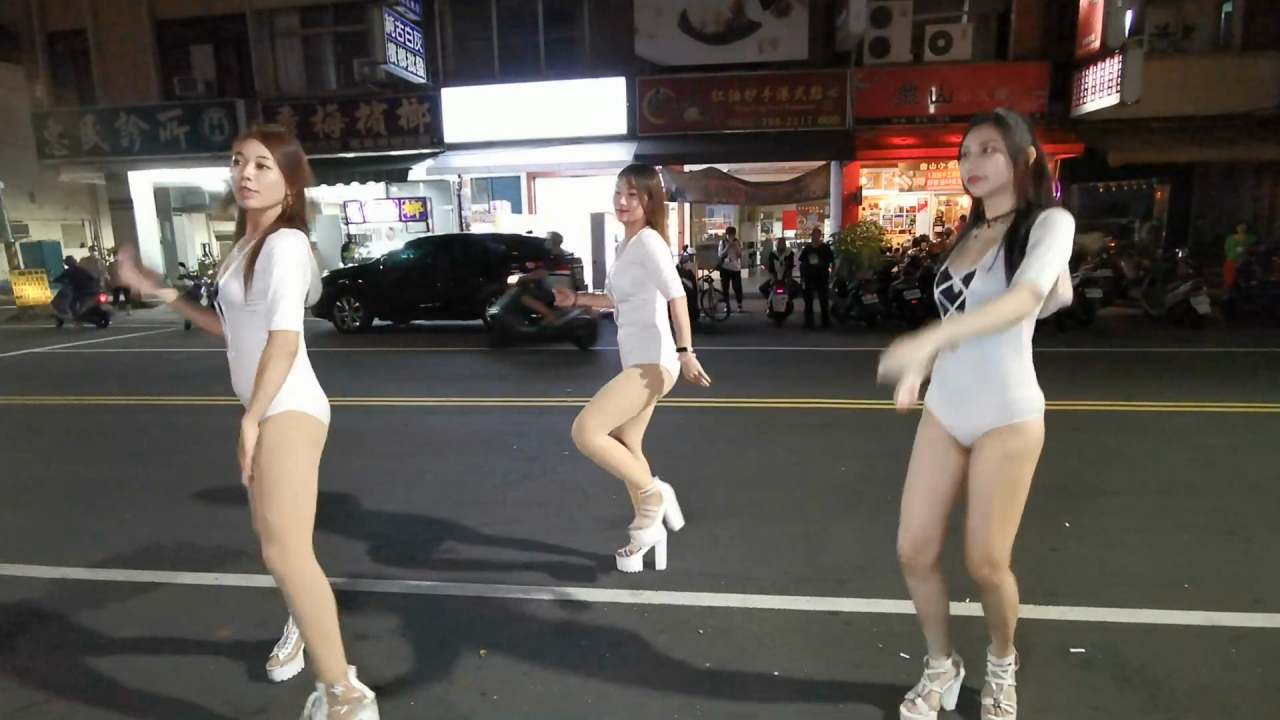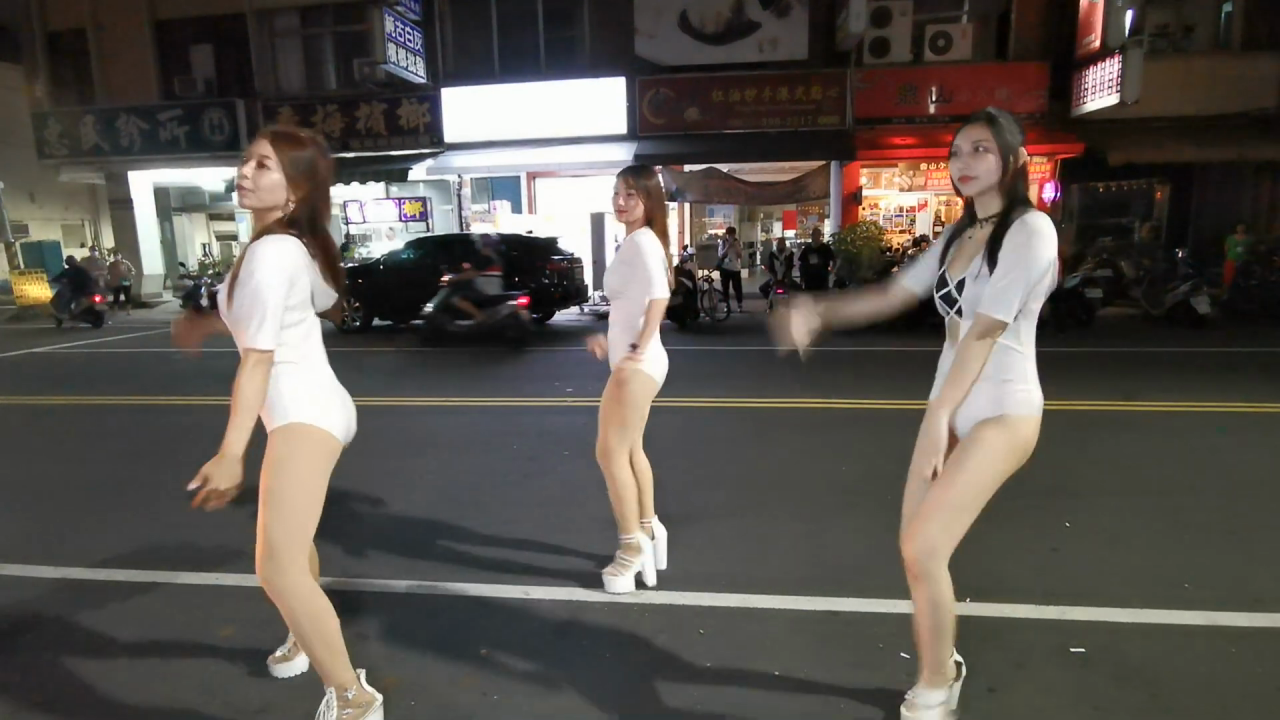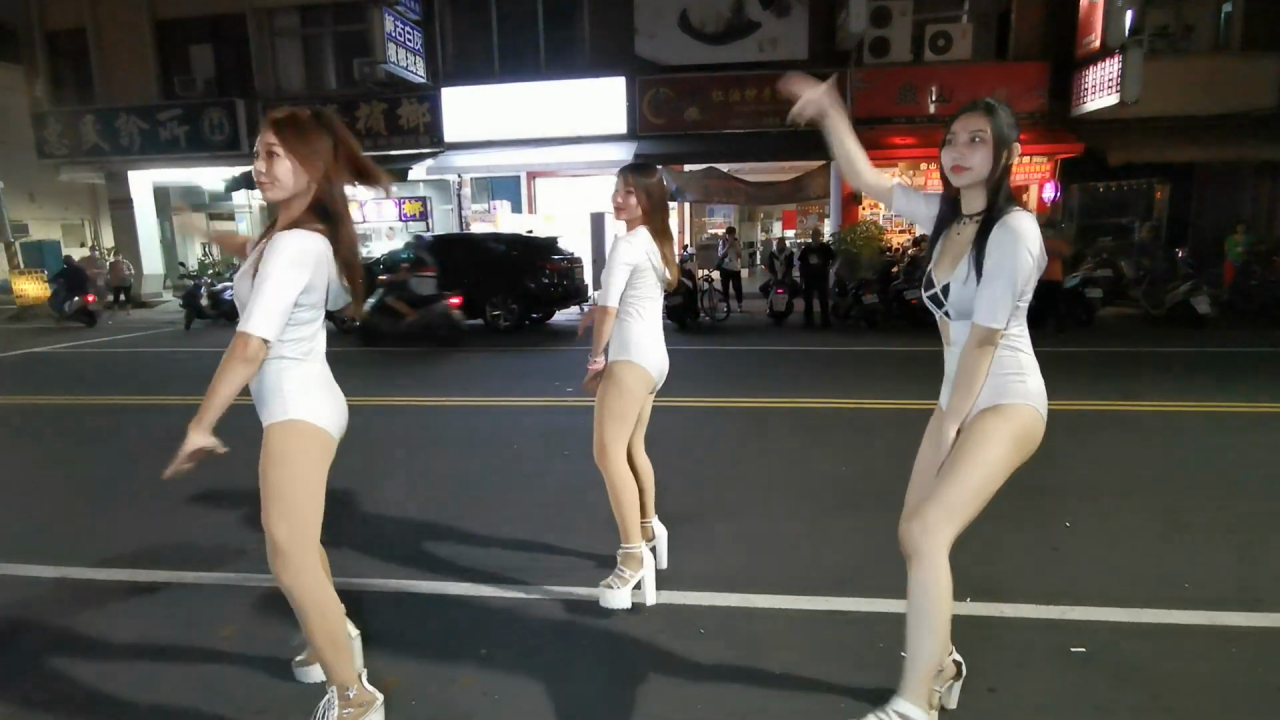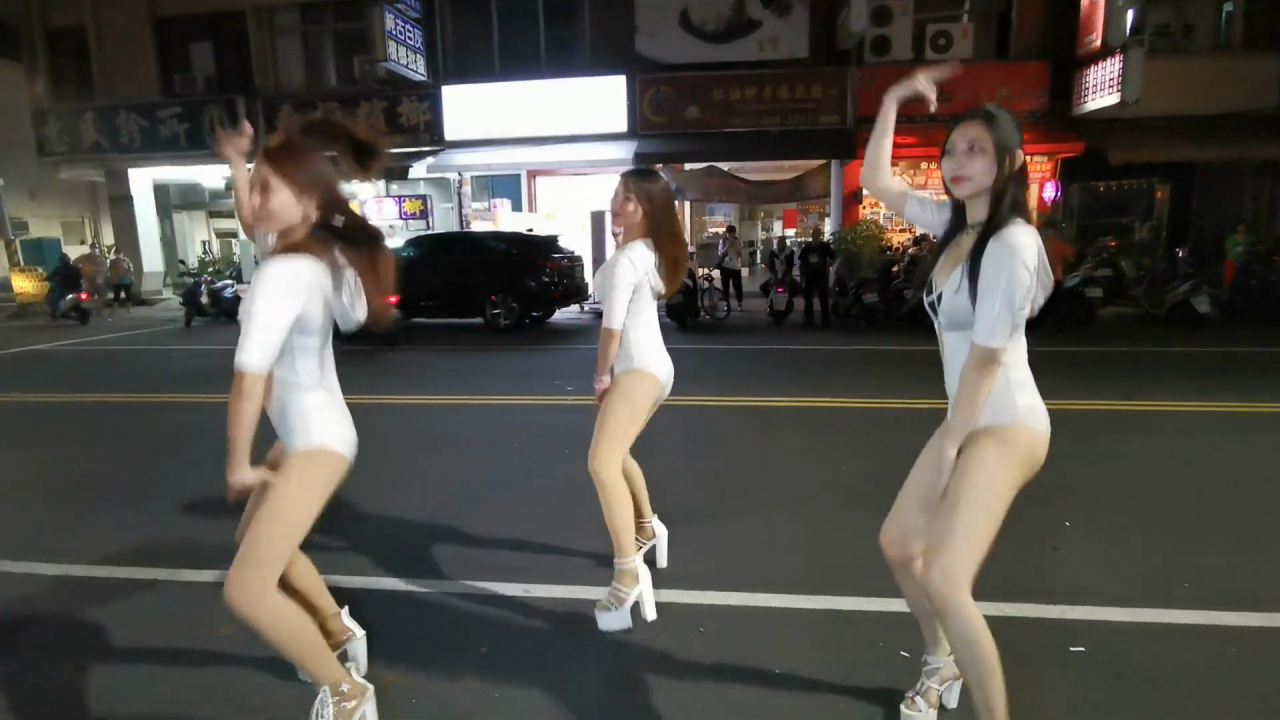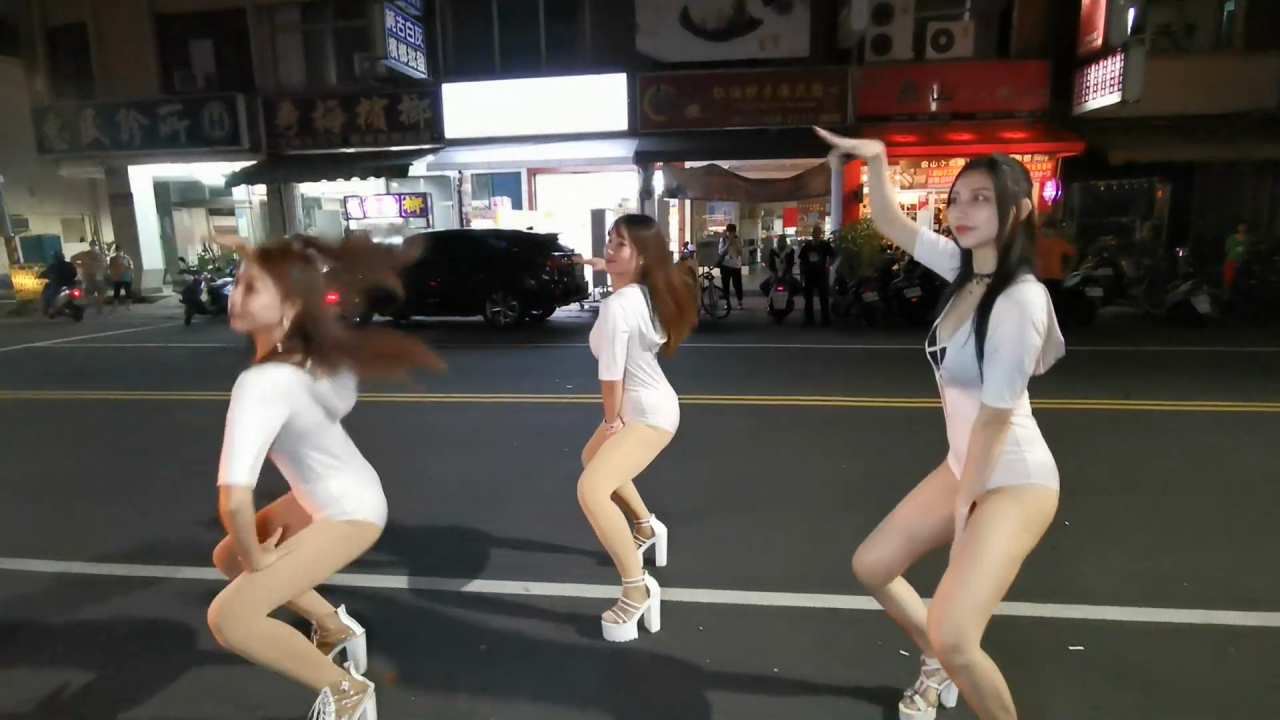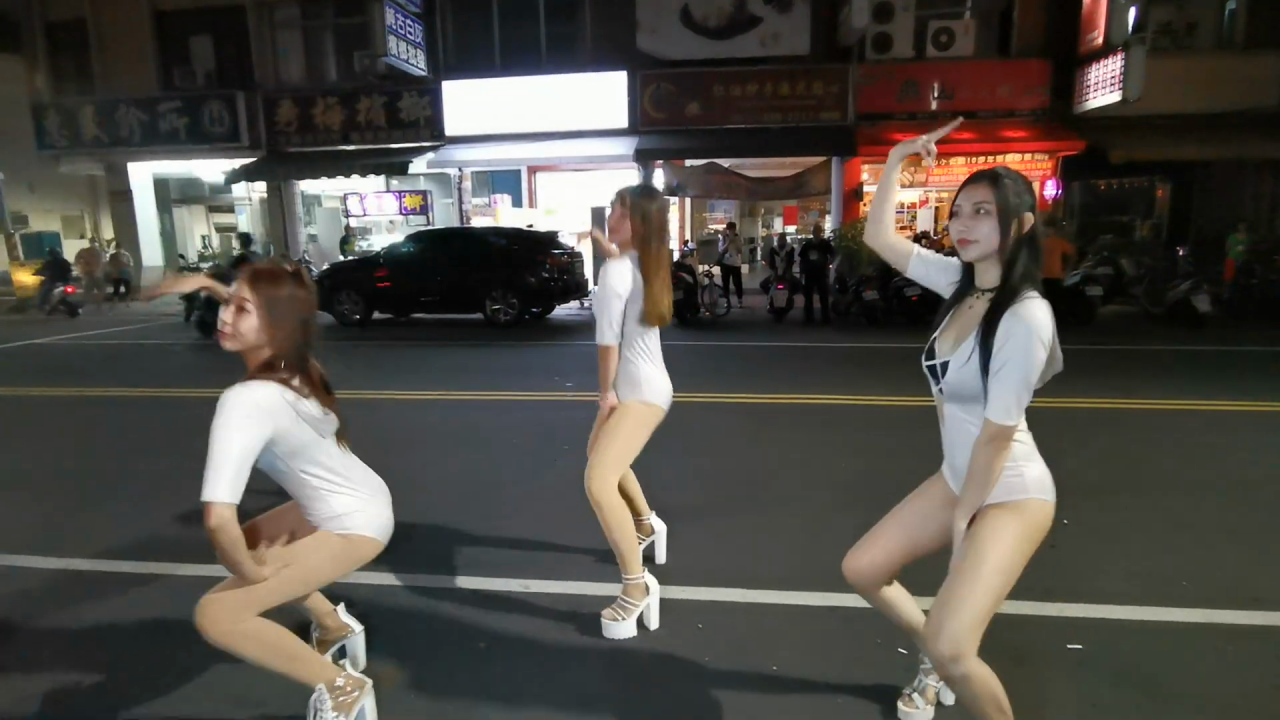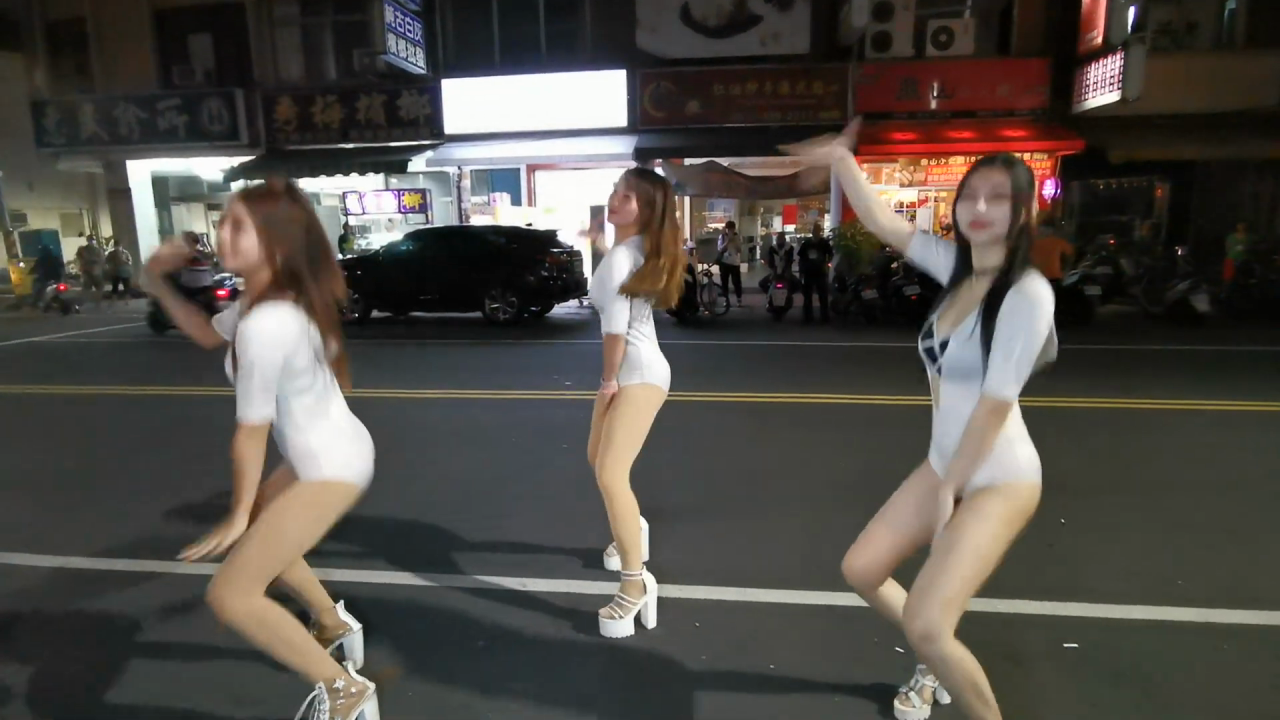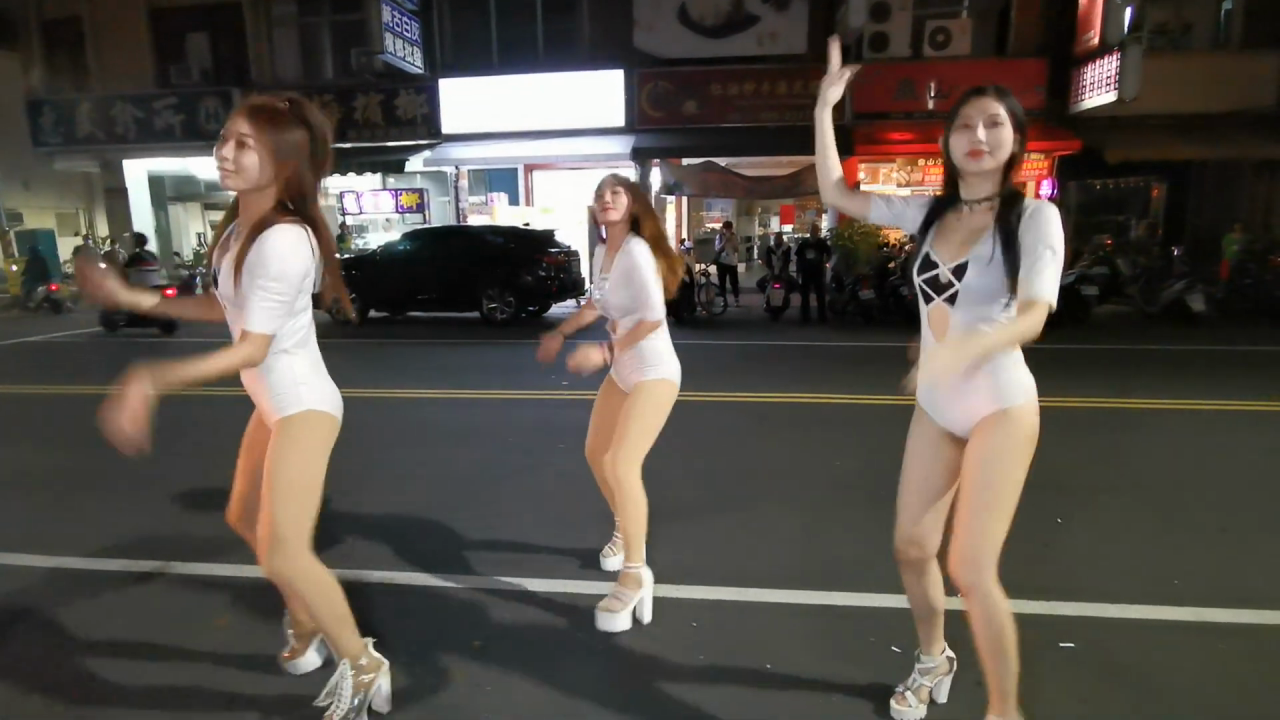
dt=0.2s
person 1, frame 1
left shoulder: (1050, 225)
right shoulder: (968, 234)
left elbow: (1023, 300)
left wrist: (928, 339)
right wrist: (914, 373)
left hip: (1008, 419)
right hip: (945, 412)
left knee: (986, 563)
right knee: (913, 552)
left ankle: (1002, 665)
right ankle: (942, 668)
person 1, frame 2
left shoulder: (1032, 229)
right shoulder: (956, 235)
left elbow: (987, 329)
right elbow: (893, 295)
left wrist: (937, 416)
right wrist: (818, 311)
left hip: (1005, 414)
right hip: (950, 409)
left knee: (925, 552)
right knee: (913, 551)
right ankle: (939, 669)
person 1, frame 3
left shoulder: (1013, 228)
right shoulder: (943, 213)
left elbow: (985, 336)
right elbow: (864, 177)
left wrist: (949, 423)
right wrist: (830, 110)
left hip: (1008, 402)
right hip: (959, 400)
left knee: (926, 537)
right knee: (917, 537)
right ankle: (939, 663)
person 1, frame 4
left shoulder: (1012, 241)
right shoulder: (954, 222)
left elbow: (988, 355)
right elbow: (877, 184)
left wrist: (950, 443)
right wrist: (893, 100)
left hip: (1007, 426)
right hip: (967, 420)
left knee: (945, 581)
right knee: (898, 543)
right ankle: (941, 665)
person 1, frame 5
left shoulder: (1020, 299)
right shoulder: (964, 266)
left elbow: (998, 415)
right elbow: (890, 223)
left wrist: (963, 500)
right wrist: (873, 156)
left hip: (1014, 484)
right hip: (965, 470)
left knee: (952, 637)
right knee: (872, 566)
right ankle: (938, 668)
person 1, frame 6
left shoulder: (1024, 315)
right shoulder: (961, 280)
left elbow: (999, 431)
right elbow: (881, 241)
left wrist: (965, 515)
right wrist: (895, 160)
left hip: (1012, 497)
right hip: (958, 482)
left knee: (951, 646)
right knee: (861, 569)
right ankle: (935, 664)
person 1, frame 7
left shoulder: (1028, 294)
right shoulder: (958, 264)
left elbow: (994, 409)
right elbow: (879, 219)
left wrist: (948, 492)
right wrist: (841, 159)
left hip: (999, 482)
right hip: (945, 467)
left knee: (926, 625)
right knee: (861, 570)
right ankle: (932, 666)
person 1, frame 8
left shoulder: (1033, 217)
right shoulder: (929, 210)
left elbow: (1032, 316)
right elbow: (835, 194)
left wrist: (965, 347)
right wrist: (827, 107)
left hip: (1001, 406)
right hip: (936, 408)
left knee: (970, 568)
right knee: (912, 547)
right ankle: (932, 660)
person 2, frame 1
left shoulder: (287, 243)
right shoulder: (247, 247)
left elbow: (285, 341)
right elbow: (232, 328)
left wrist: (250, 418)
right wrist: (162, 292)
left hip: (291, 409)
right hip: (265, 409)
left knee: (285, 553)
right knee: (278, 542)
right ankle: (304, 625)
person 2, frame 2
left shoulder: (271, 250)
right shoulder: (283, 246)
left elbow: (259, 357)
left wrist: (230, 453)
right wrist: (204, 320)
left hip: (305, 417)
right hip: (304, 413)
left knee: (277, 571)
right knee: (284, 540)
right ankle: (309, 631)
person 2, frame 3
left shoulder: (293, 245)
right shoulder: (303, 232)
left elbow: (250, 347)
left wrist: (199, 426)
right wrist: (212, 234)
left hip: (297, 413)
right hip: (306, 406)
left knee: (293, 566)
right knee: (290, 540)
right ankle: (335, 631)
person 2, frame 4
left shoulder: (280, 275)
right shoulder: (325, 251)
left elbow: (249, 381)
right elbow: (259, 222)
left wrist: (237, 467)
right wrist: (238, 166)
left hip: (316, 441)
right hip: (312, 431)
left knee: (245, 587)
right knee: (257, 540)
right ankle: (340, 633)
person 2, frame 5
left shoulder: (263, 383)
right shoulder: (309, 348)
left elbow: (234, 497)
left wrist: (252, 556)
left hip: (351, 514)
right hip: (329, 498)
left knee: (228, 618)
right knee: (229, 559)
right ankle: (336, 630)
person 2, frame 6
left shoulder: (246, 401)
right shoulder: (289, 367)
left elbow: (219, 515)
right elbow: (277, 310)
left wrist: (247, 568)
right wrist: (208, 284)
left hip: (355, 525)
right hip: (353, 504)
left knee: (216, 615)
right knee: (239, 552)
right ankle: (337, 628)
person 2, frame 7
left shoulder: (264, 326)
right shoulder: (272, 299)
left elbow: (252, 432)
right elbow: (211, 332)
left wrist: (236, 519)
right wrist: (160, 286)
left hip: (330, 468)
right hip: (326, 454)
left knee: (230, 594)
right knee: (256, 535)
right ankle: (335, 627)
person 2, frame 8
left shoulder: (280, 243)
right shoulder: (237, 227)
left elbow: (252, 347)
right elbow: (222, 308)
left wrist: (153, 381)
right wrist: (132, 296)
left hip: (302, 404)
right hip: (274, 405)
left knee: (282, 552)
right knee: (246, 517)
left ankle: (361, 668)
right ankle: (309, 626)
person 3, frame 1
left shoulder: (649, 242)
right shoulder: (629, 244)
left elbow: (676, 295)
left wrist: (685, 350)
right wrist: (577, 300)
left hip: (651, 363)
right hip: (637, 361)
left knee: (585, 432)
right knee: (625, 444)
left ankle: (654, 493)
right ankle: (647, 529)
person 3, frame 2
left shoulder: (643, 242)
right shoulder: (635, 243)
left elbow: (658, 296)
left wrist: (635, 351)
right wrist: (609, 338)
left hip: (638, 365)
right hip: (636, 363)
left knee: (611, 455)
right knee: (629, 449)
left ankle: (633, 546)
right ankle: (648, 531)
person 3, frame 3
left shoulder: (628, 242)
right shoulder: (653, 241)
left elbow: (608, 305)
left wrist: (596, 355)
right wrist: (598, 315)
left hip: (631, 358)
right hip: (650, 357)
left knee: (608, 455)
right knee: (631, 449)
left ankle: (634, 557)
right ankle: (649, 531)
person 3, frame 4
left shoulder: (625, 258)
right shoulder: (653, 251)
left elbow: (612, 325)
left wrist: (600, 375)
left hip: (637, 368)
right hip: (653, 366)
left knee: (602, 464)
right knee: (618, 455)
left ankle: (629, 576)
right ankle: (648, 530)
person 3, frame 5
left shoulder: (615, 308)
right shoulder: (645, 293)
left elbow: (611, 375)
left wrist: (613, 419)
left hip: (648, 416)
right hip: (644, 407)
left knee: (590, 491)
right knee: (592, 460)
left ankle: (637, 590)
right ankle: (646, 529)
person 3, frame 6
left shoulder: (615, 272)
right shoulder: (642, 262)
left elbow: (608, 341)
left wrist: (606, 394)
right wrist: (604, 269)
left hip: (642, 392)
right hip: (635, 385)
left knee: (598, 484)
right knee: (599, 452)
left ankle: (637, 587)
right ankle: (646, 525)
person 3, frame 7
left shoulder: (618, 258)
right shoulder: (642, 247)
left elbow: (615, 329)
left wrist: (607, 380)
left hip: (641, 376)
right hip: (627, 371)
left knee: (610, 476)
right knee: (597, 455)
left ankle: (635, 584)
right ankle: (632, 527)
person 3, frame 8
left shoulder: (636, 250)
right shoulder: (604, 252)
left elbow: (653, 316)
left wrist: (604, 352)
right wrist: (560, 332)
left hip: (655, 373)
right hip: (624, 371)
left knee: (623, 466)
right knee: (596, 456)
left ankle: (634, 577)
right ankle: (628, 526)
